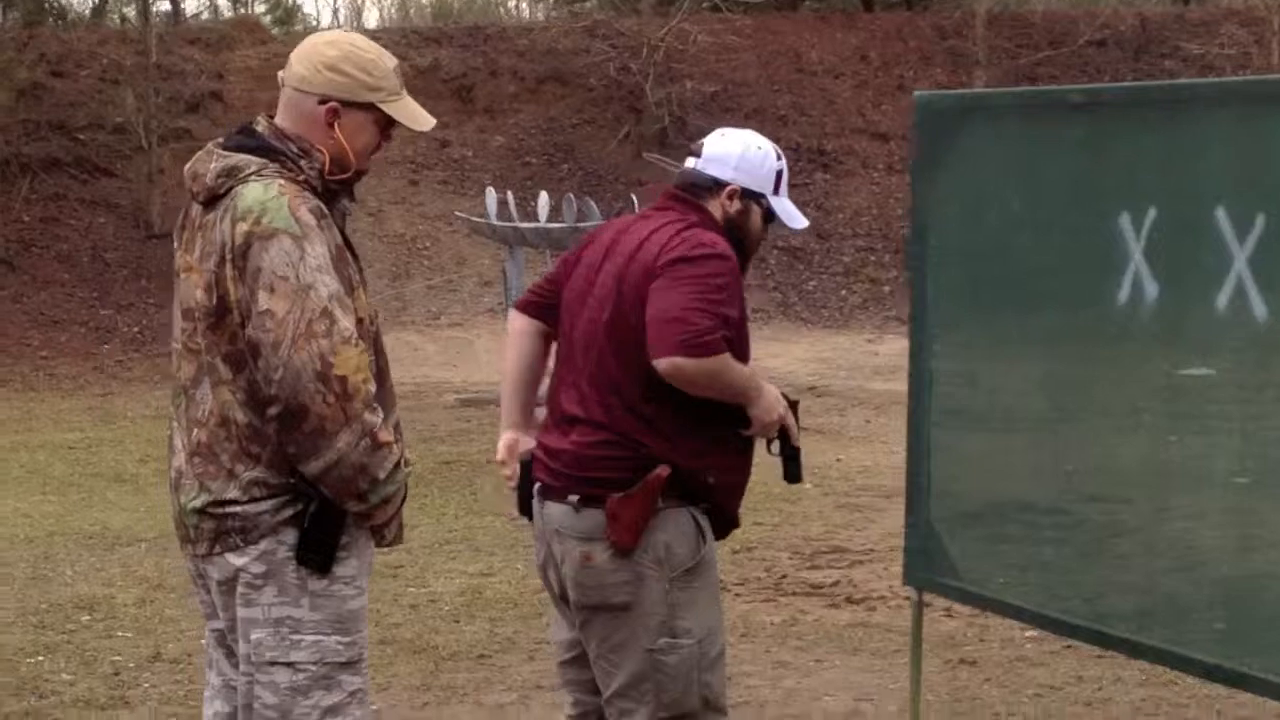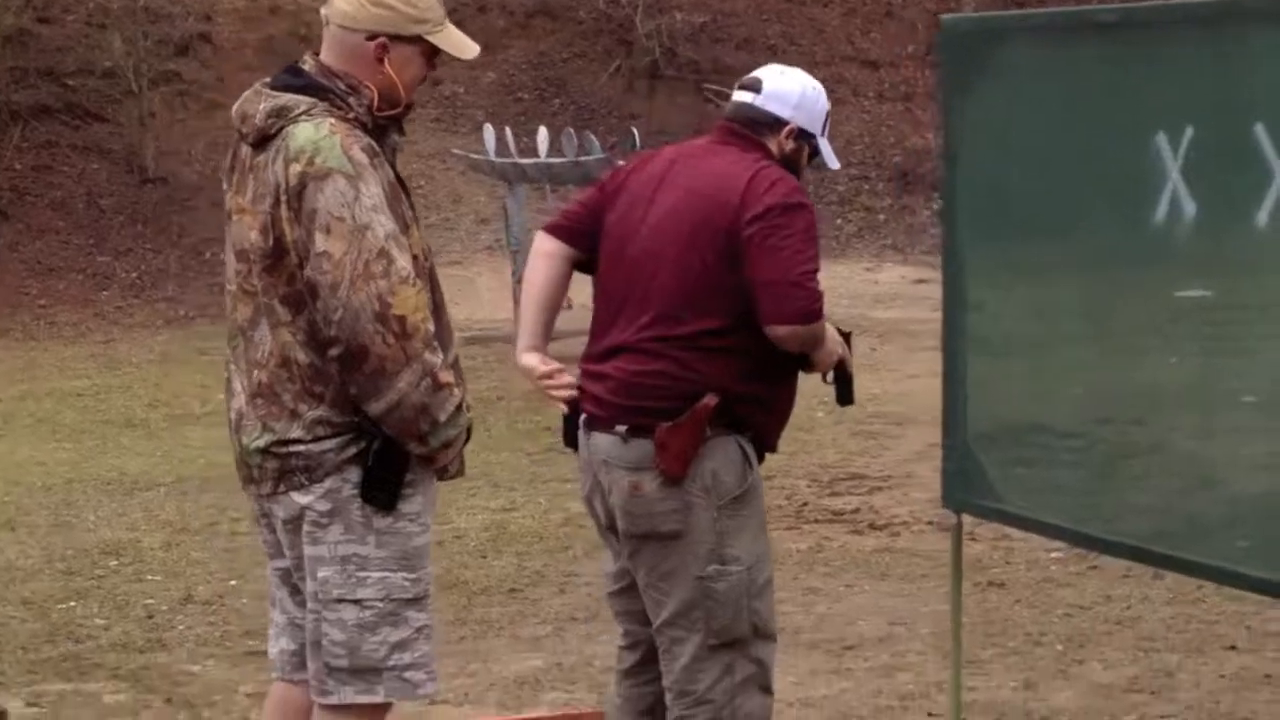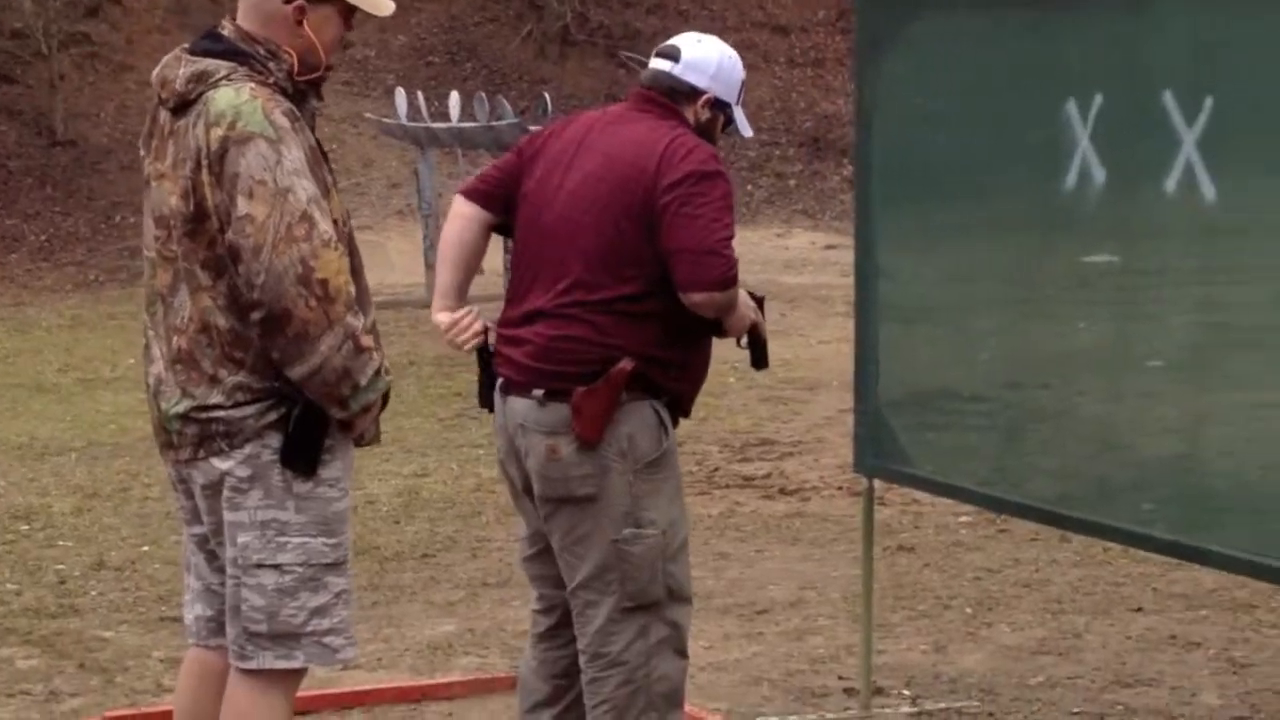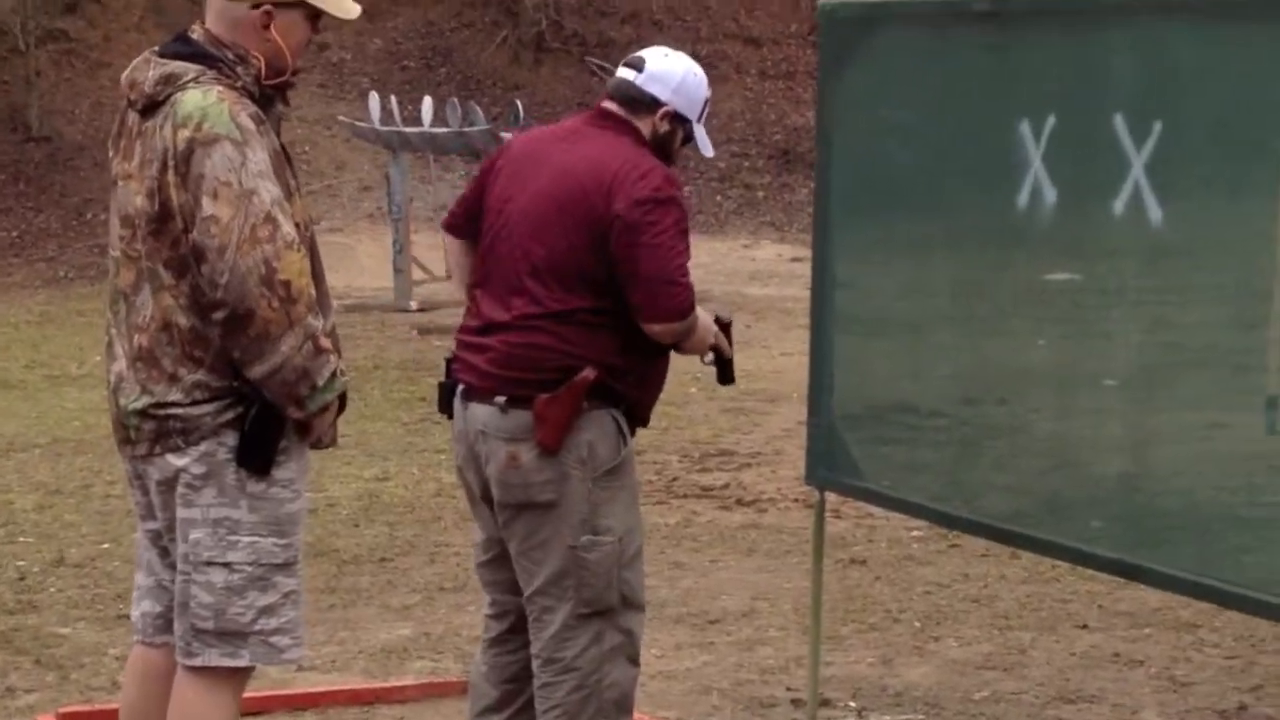
dt=0.4s
person 1, frame 1
left shoulder: (226, 196)
right shoulder: (280, 212)
right elbow: (316, 384)
right wrist: (382, 493)
left hip: (227, 508)
right hip: (287, 526)
person 1, frame 2
left shoulder: (272, 135)
right shoulder: (331, 152)
right elbow: (375, 322)
right wrist: (443, 429)
left hip: (285, 442)
right hip: (350, 459)
person 1, frame 3
left shoulder: (188, 100)
right shoulder: (252, 117)
right elbow: (296, 285)
right wrist: (360, 391)
left hip: (201, 405)
right hip: (269, 423)
left knee: (217, 634)
right knee: (269, 653)
person 1, frame 4
left shoulder: (155, 103)
right shoulder: (219, 119)
right elbow: (257, 285)
right wrist: (317, 393)
left hip: (161, 402)
right hip: (227, 421)
left knee: (164, 631)
right knee: (218, 650)
person 2, frame 1
left shoulder: (614, 235)
right shoulder: (699, 249)
left elbow: (530, 314)
right elbow: (680, 355)
left wrist: (517, 425)
right wrist: (753, 390)
left hip: (567, 510)
right hip: (636, 528)
person 2, frame 2
left shoulder: (646, 169)
right shoulder: (771, 191)
left elbow: (556, 241)
right elbow: (790, 321)
left wrist: (531, 346)
right wrist: (822, 342)
left hip: (610, 440)
right hip: (684, 456)
left knee: (649, 645)
right knee: (719, 654)
person 2, frame 3
left shoulder: (562, 136)
right shoulder: (686, 158)
left elbow: (474, 203)
right elbow: (705, 288)
left wrist: (447, 303)
right wrist: (736, 309)
left hip: (524, 404)
right hip: (600, 422)
left knee: (563, 610)
right knee: (634, 618)
person 2, frame 4
left shoulder: (525, 148)
right shoulder: (640, 180)
left elbow: (460, 229)
right elbow: (664, 318)
right wrist: (700, 331)
left hip: (482, 408)
right hip: (560, 429)
left knee: (514, 615)
right knee: (587, 624)
